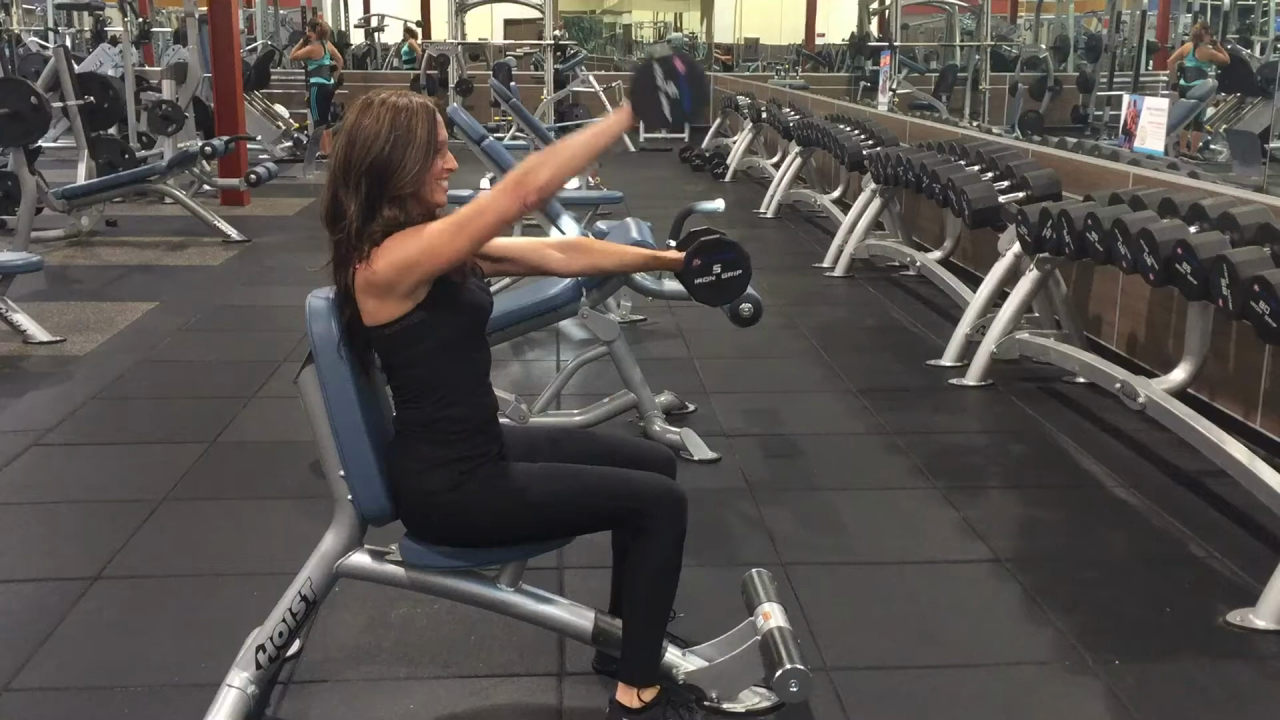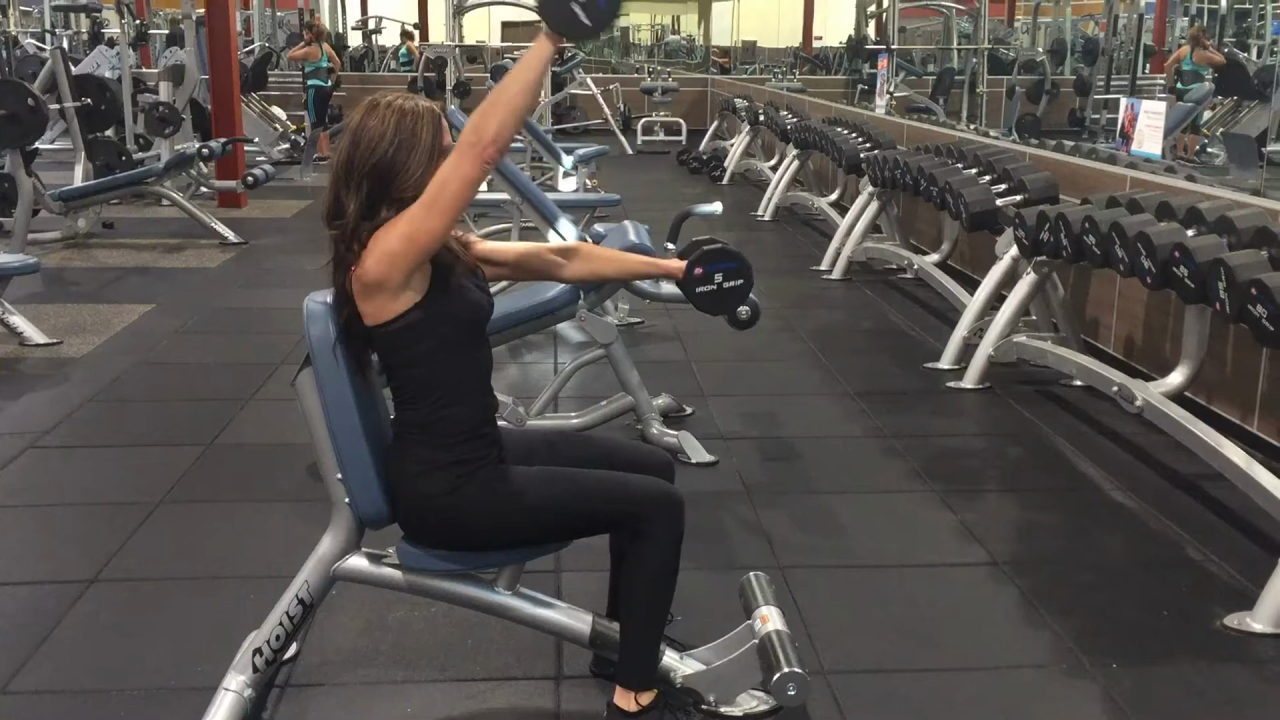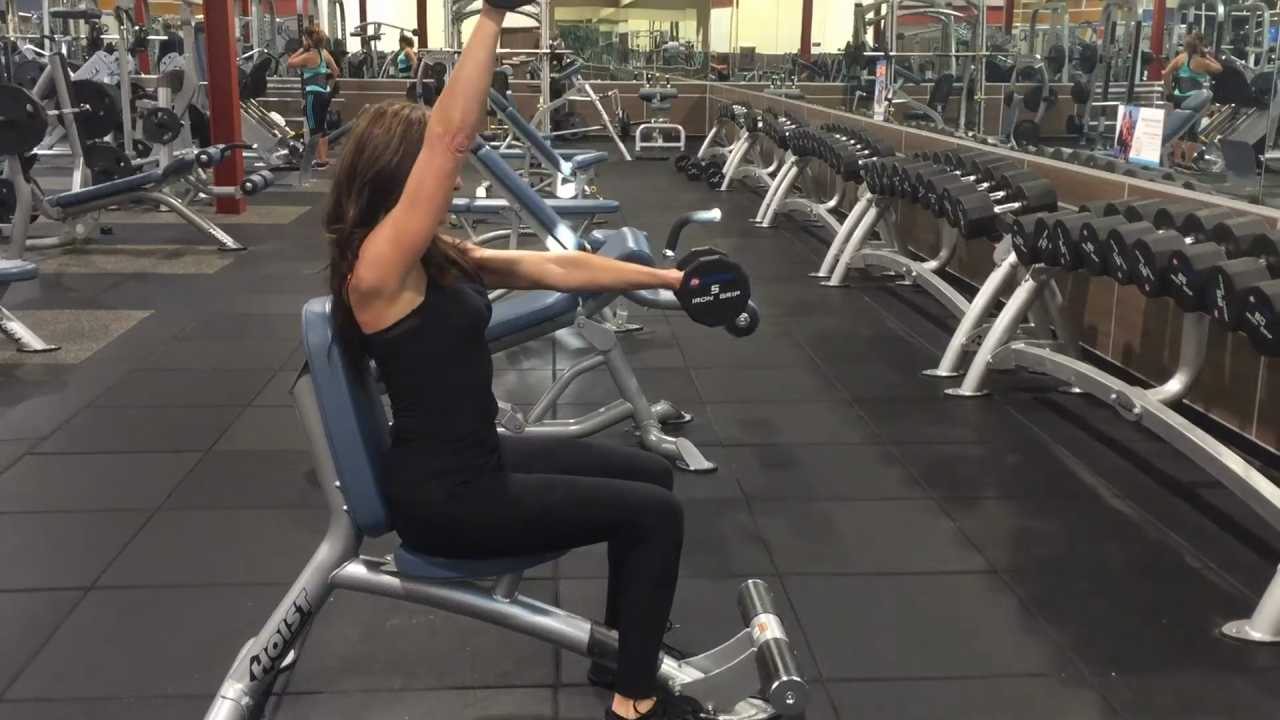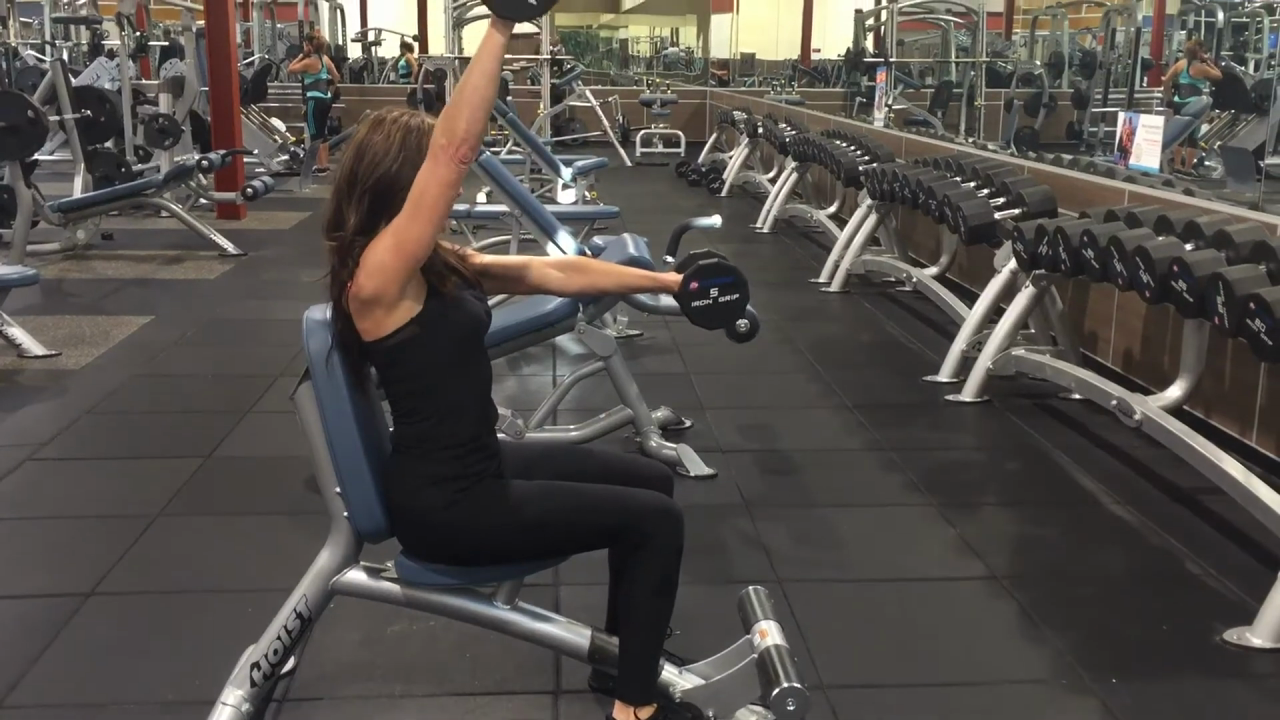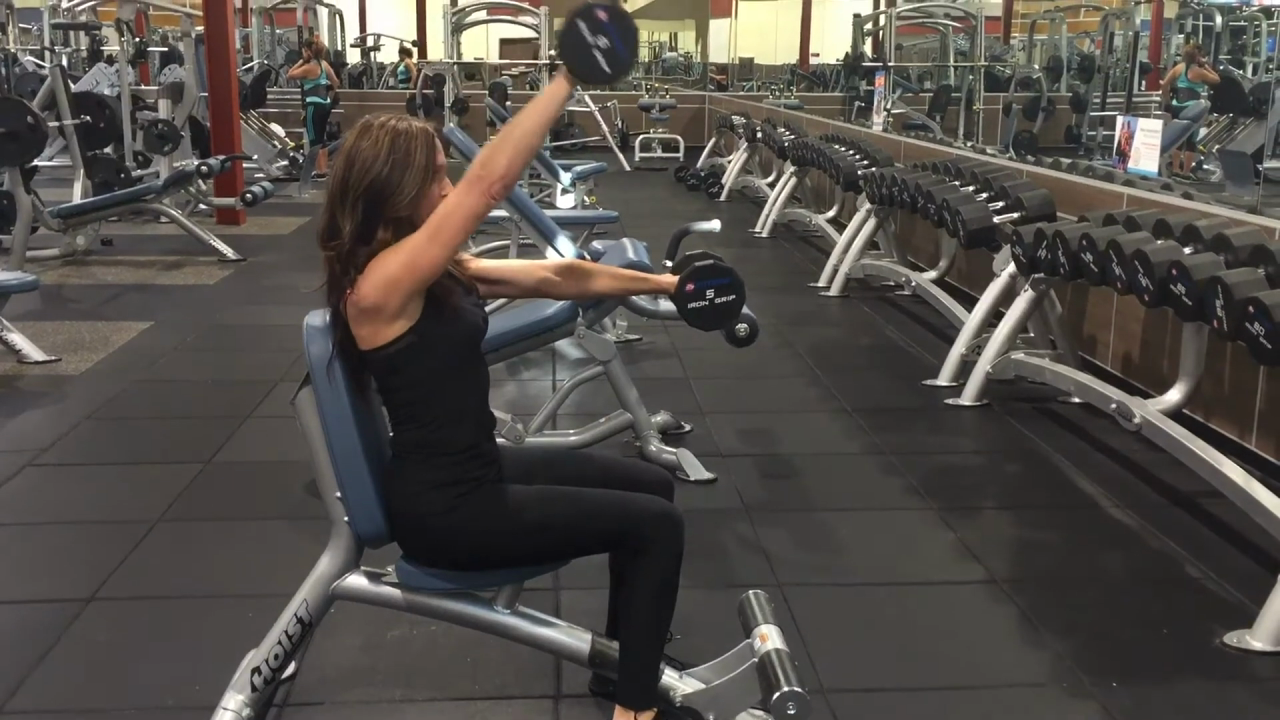
dt=0.3s
person 1, frame 1
left shoulder: (421, 244)
right shoulder: (389, 261)
left elbow: (555, 253)
right elbow: (522, 189)
left wrist: (669, 258)
right wrist: (626, 113)
left hip: (475, 451)
right hip: (447, 486)
left knee: (654, 465)
right knee: (660, 502)
left ankle: (628, 641)
person 1, frame 2
left shoulder: (435, 255)
right shoulder: (383, 261)
left elbow: (559, 259)
right elbow: (480, 151)
left wrist: (669, 268)
right wrist: (547, 40)
left hip: (475, 452)
right hip: (445, 489)
left knee: (652, 467)
right knee: (656, 506)
left ankle: (624, 641)
person 1, frame 3
left shoulder: (435, 260)
right shoulder: (380, 268)
left elbow: (557, 267)
right elbow: (451, 140)
left wrist: (668, 279)
left hip: (475, 459)
right hip: (444, 496)
left knee: (651, 475)
right knee: (655, 513)
left ankle: (622, 647)
person 1, frame 4
left shoulder: (433, 266)
right shoulder: (379, 274)
left elbow: (557, 272)
right elbow: (456, 152)
left wrist: (667, 281)
right wrist: (497, 33)
left hip: (475, 465)
right hip: (445, 504)
left knee: (652, 482)
right knee: (657, 521)
left ankle: (622, 654)
person 1, frame 5
left shoulder: (430, 273)
right shoulder: (378, 284)
left elbow: (555, 275)
right elbow: (486, 184)
left wrist: (663, 283)
right wrist: (563, 82)
left hip: (475, 469)
right hip: (444, 508)
left knee: (651, 485)
right knee: (656, 524)
left ankle: (625, 658)
